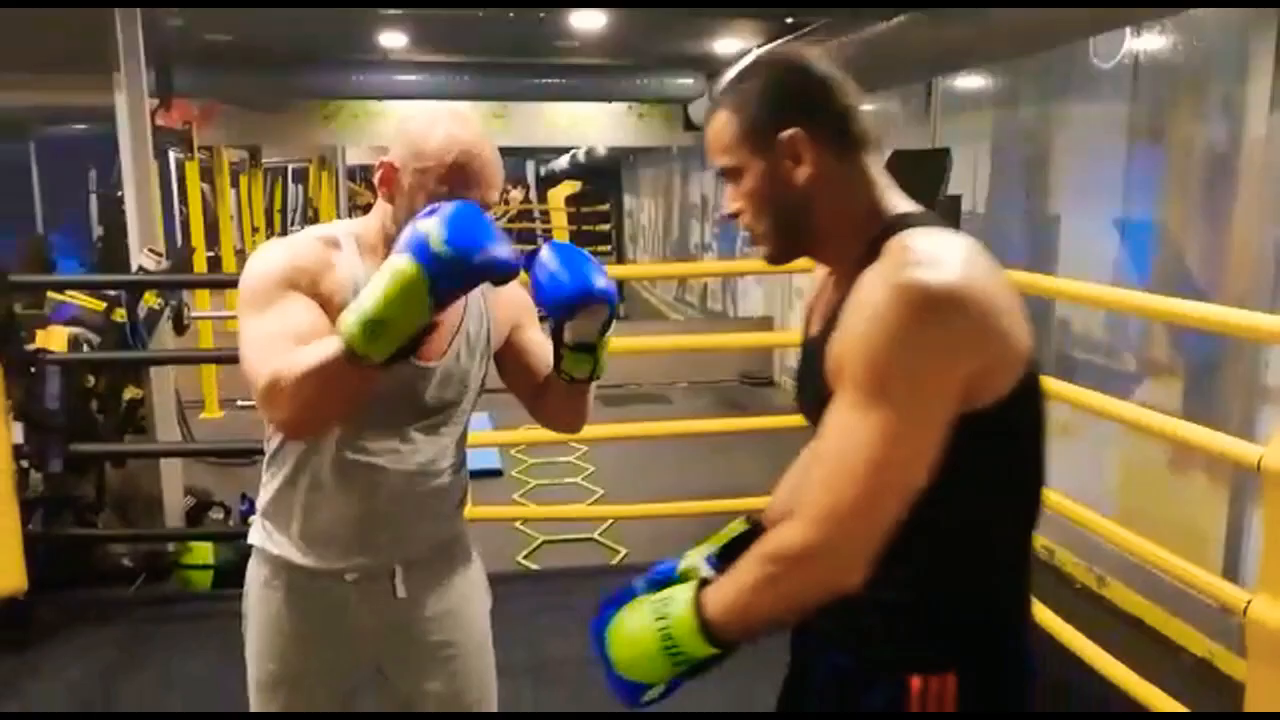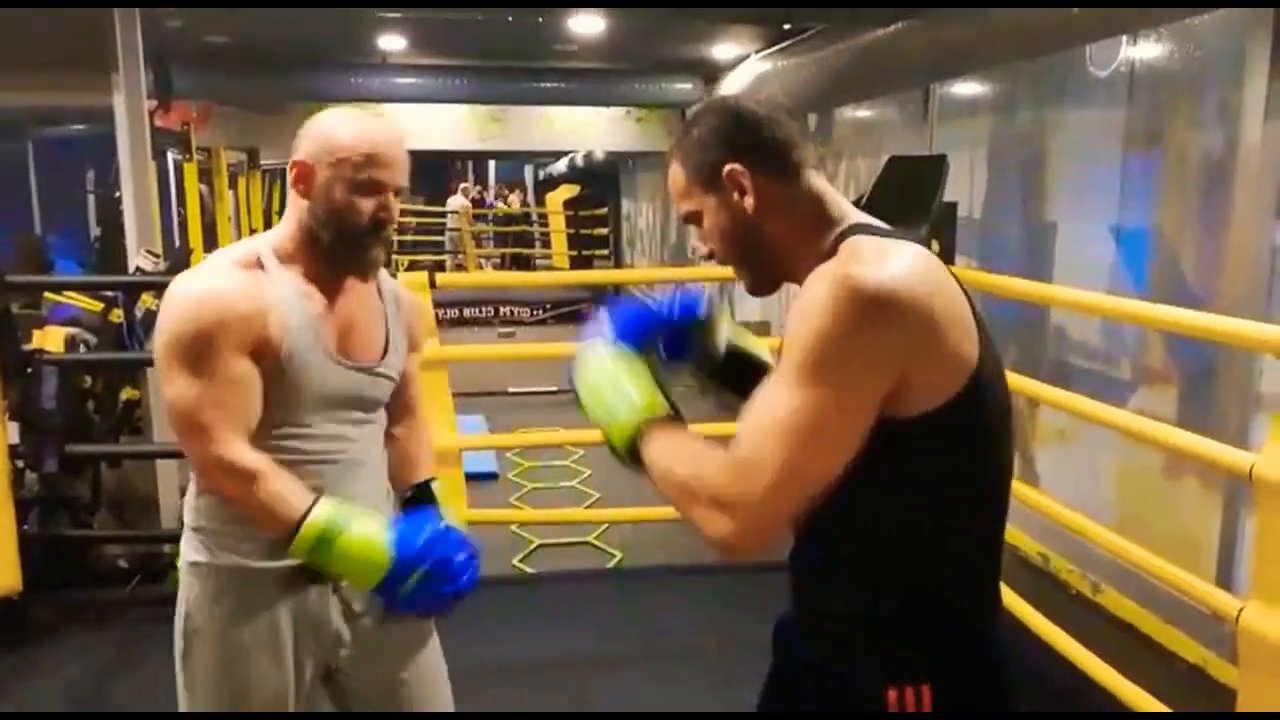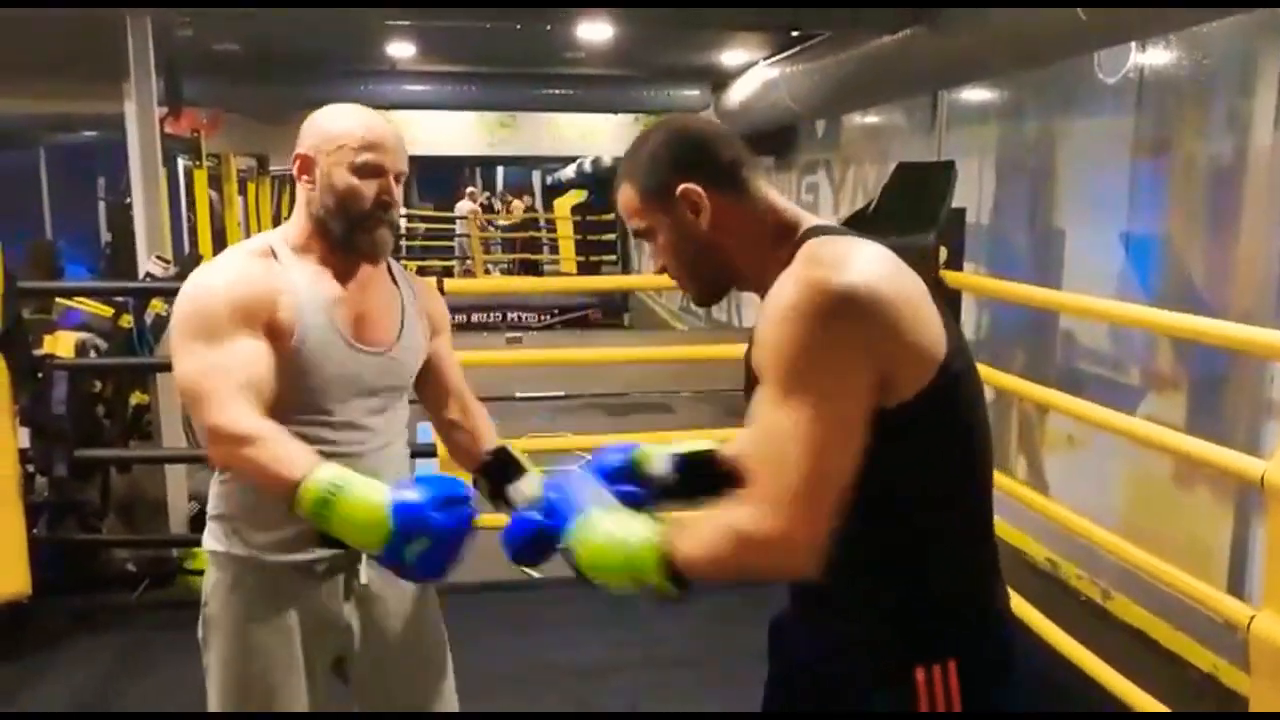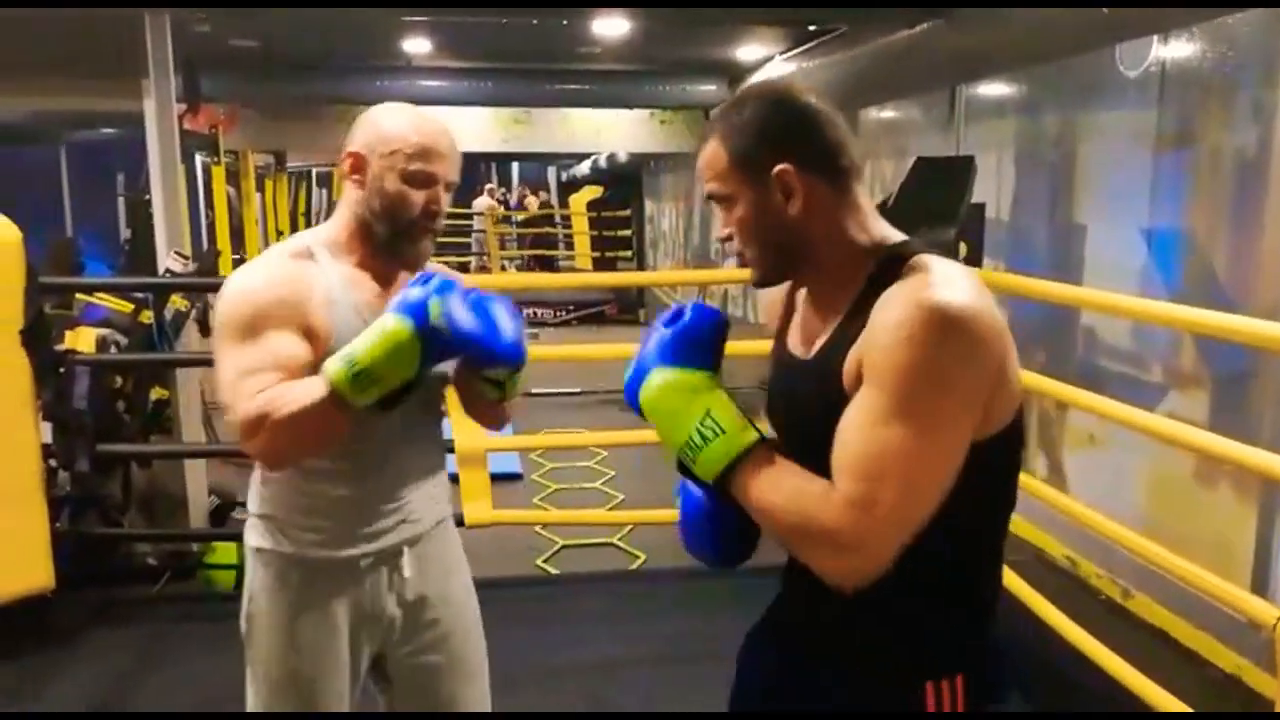
dt=0.5s
person 1, frame 1
left shoulder: (919, 288)
right shoulder: (845, 282)
left elbow: (826, 551)
left wrist: (686, 627)
right wrist: (711, 564)
left hip: (931, 673)
right hip: (850, 638)
person 1, frame 2
left shoulder: (862, 287)
right shoulder: (850, 274)
left elbow: (739, 510)
left wrist: (632, 410)
right wrist: (724, 355)
left hip: (905, 679)
person 1, frame 3
left shoulder: (827, 291)
right shoulder: (786, 280)
left elbow: (780, 536)
left wrist: (620, 539)
right wrist: (655, 467)
left hip: (914, 667)
right hip: (842, 637)
person 1, frame 4
left shoulder: (929, 314)
right shoulder: (793, 296)
left elbow: (854, 545)
left wrist: (697, 416)
right wrist: (727, 468)
left hip: (906, 676)
right hip: (801, 634)
person 2, frame 1
left shoulder: (492, 291)
right shoulder: (294, 268)
left elbow: (561, 413)
right elbow: (290, 407)
left wrist: (580, 326)
right wrist: (406, 288)
left hip: (435, 572)
right hip: (306, 581)
person 2, frame 2
left shoulder: (396, 302)
right shoulder: (219, 298)
right elbow: (222, 461)
left wrist: (429, 527)
right wrist: (362, 554)
left hip: (370, 572)
right hip: (248, 585)
person 2, frame 3
left shoulder: (415, 294)
right shoulder: (233, 288)
left elbow: (455, 410)
right elbow: (230, 434)
right wrist: (366, 511)
left hip: (390, 567)
right hip: (268, 576)
person 2, frame 4
left shoulder: (440, 289)
right shoulder: (273, 286)
left elbow: (487, 413)
right elbow: (264, 433)
left wrist: (496, 362)
right wrist: (394, 348)
left hip: (427, 555)
right hip: (308, 573)
left knee: (459, 703)
